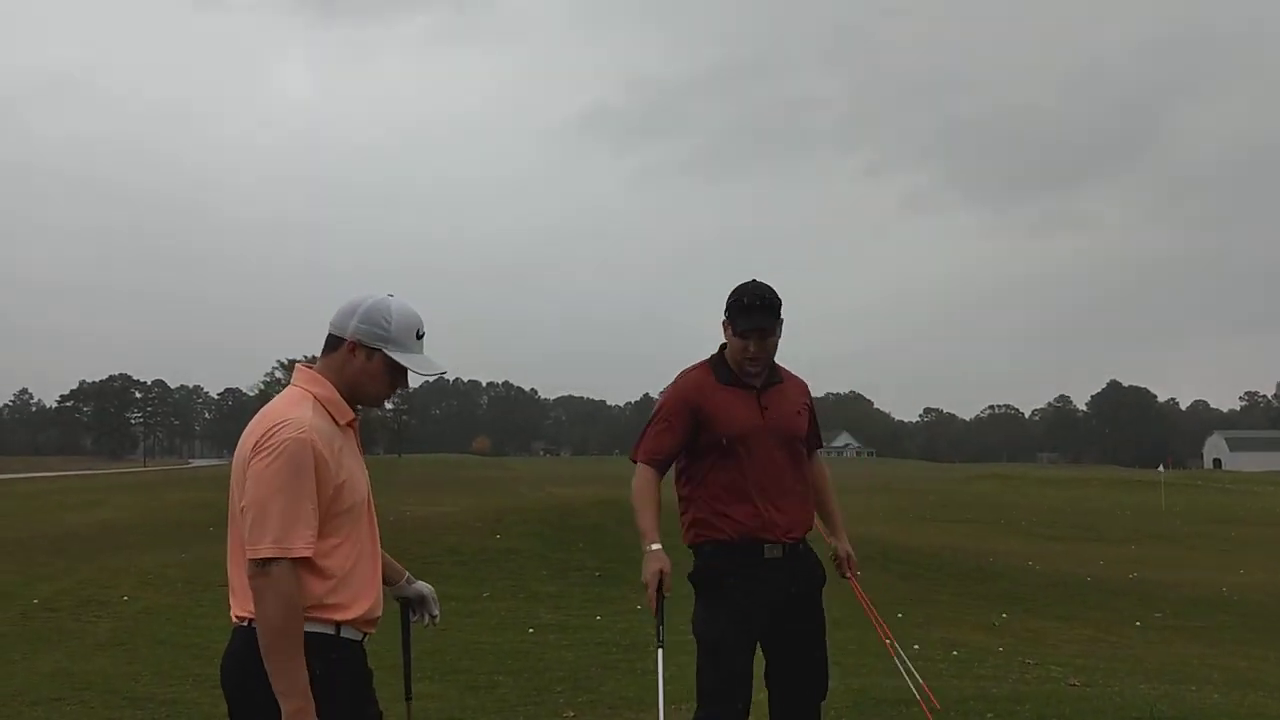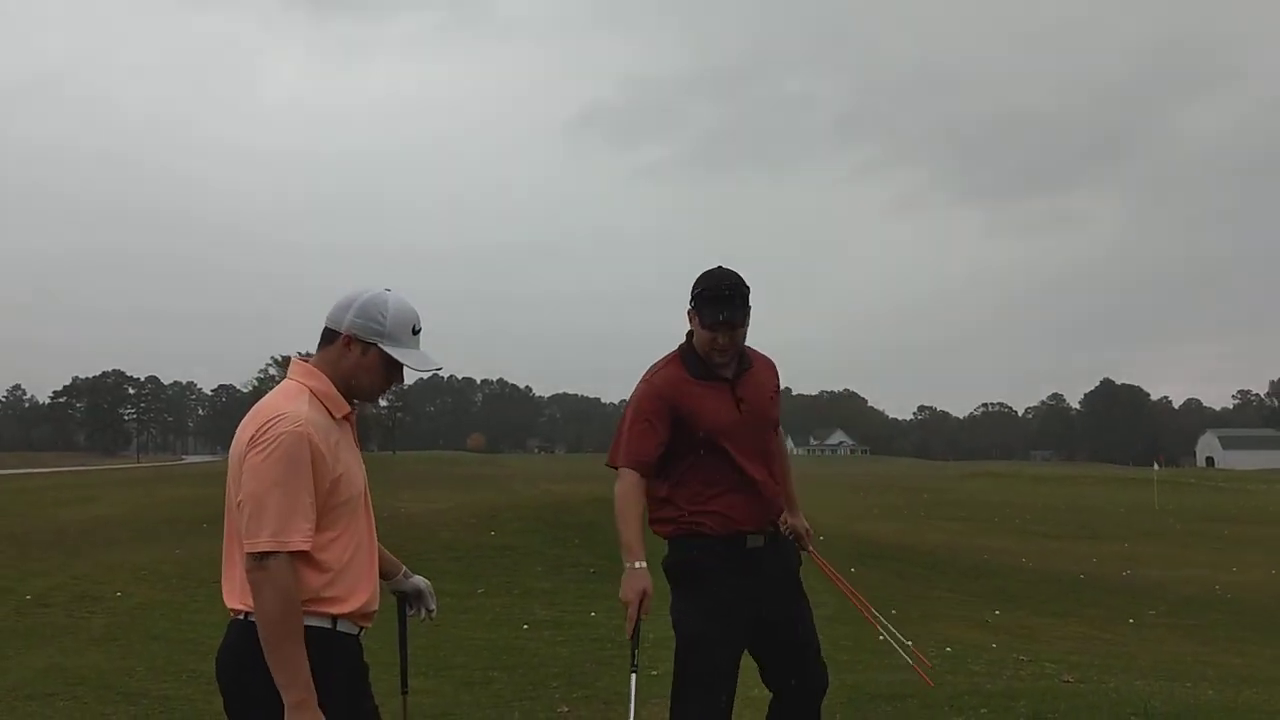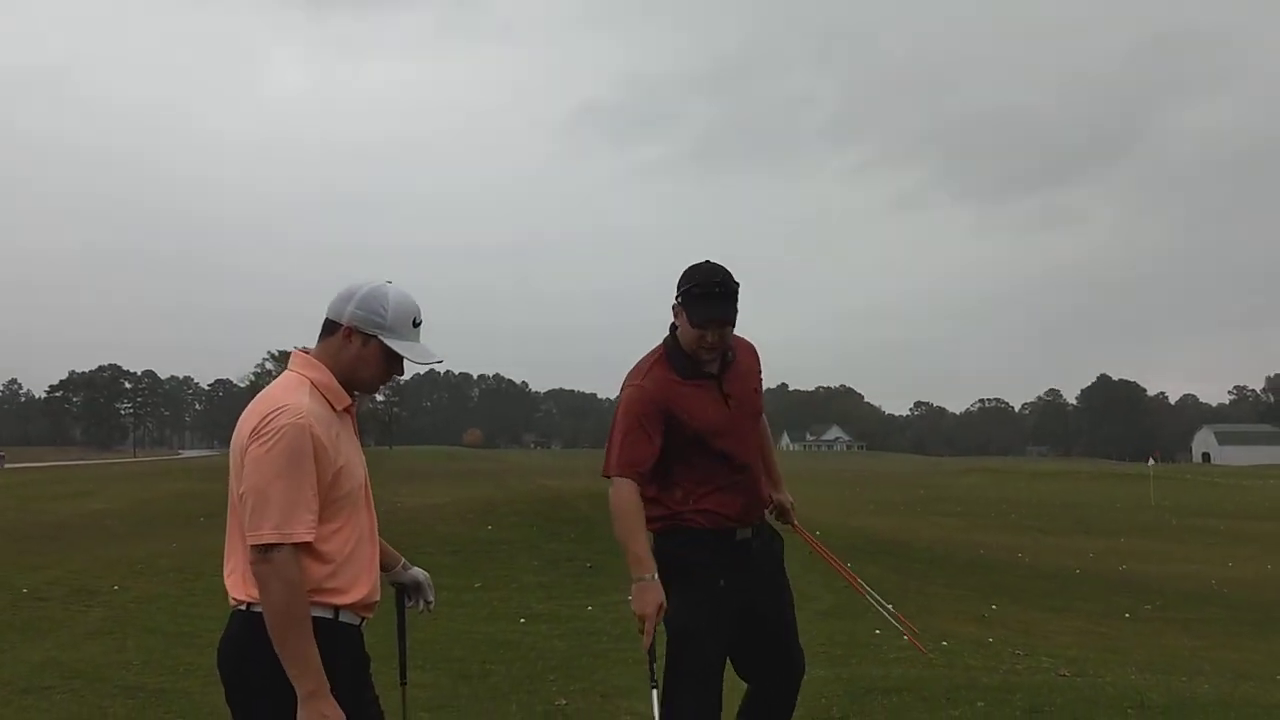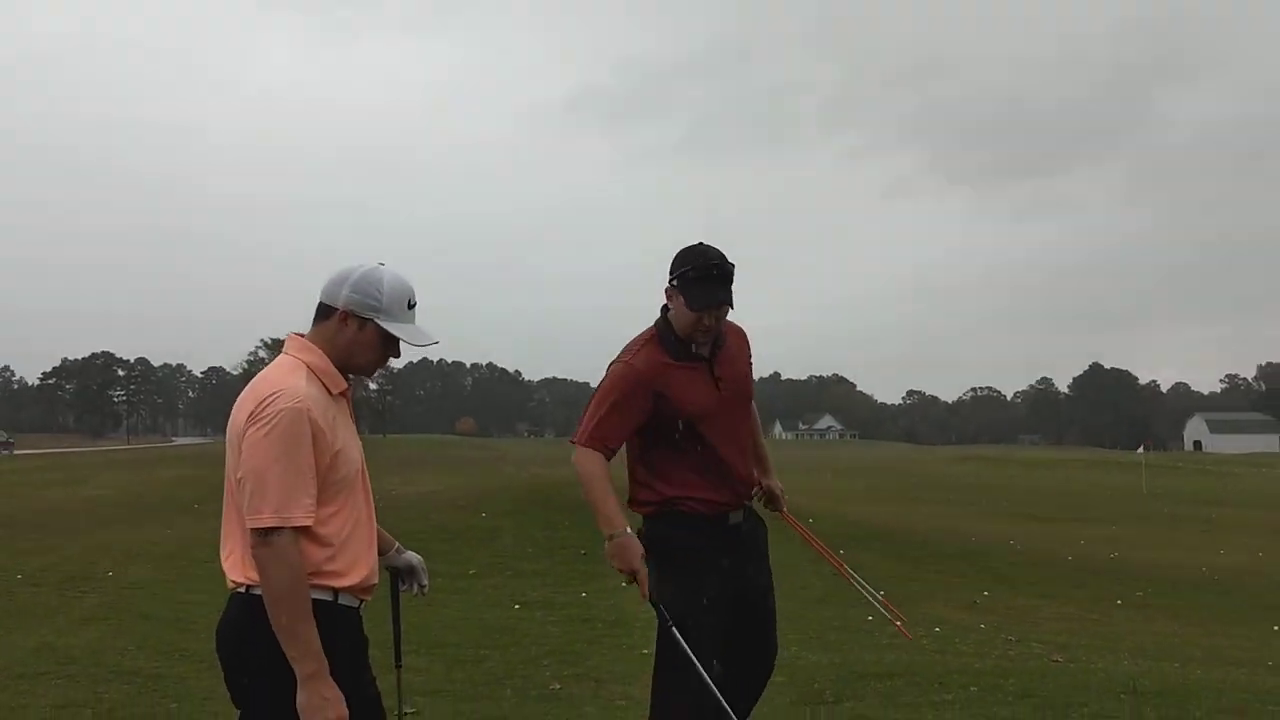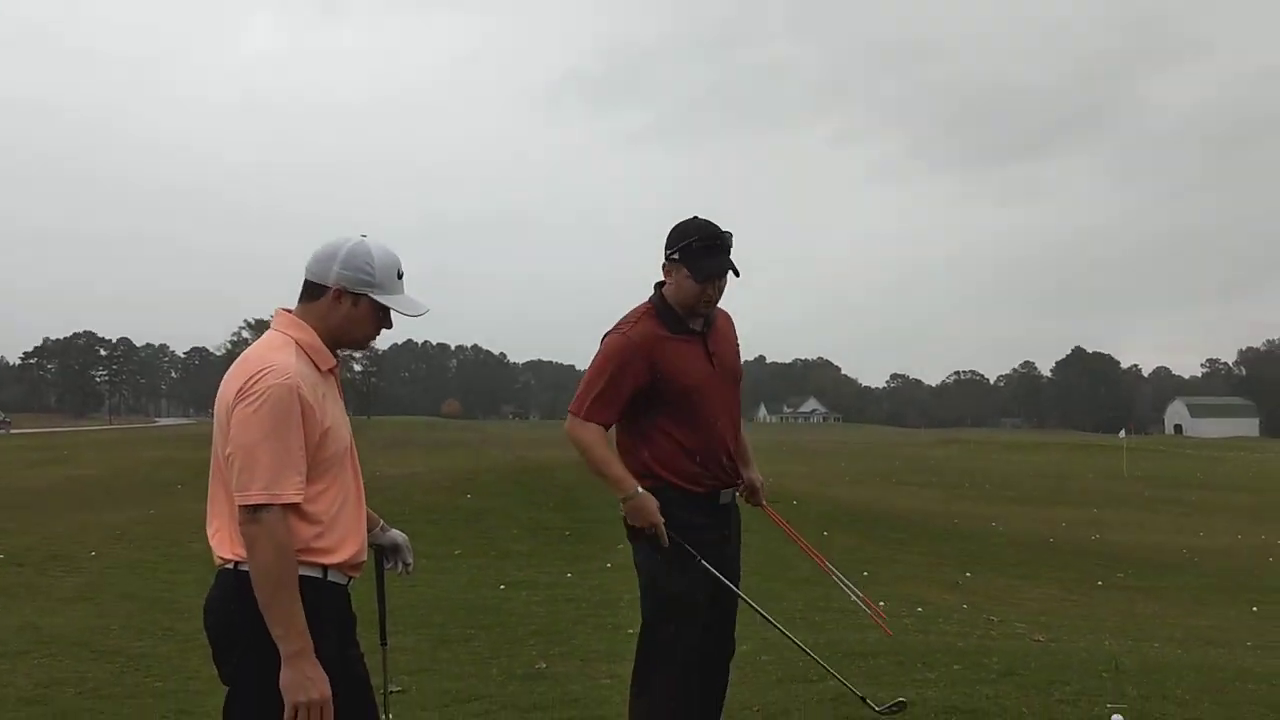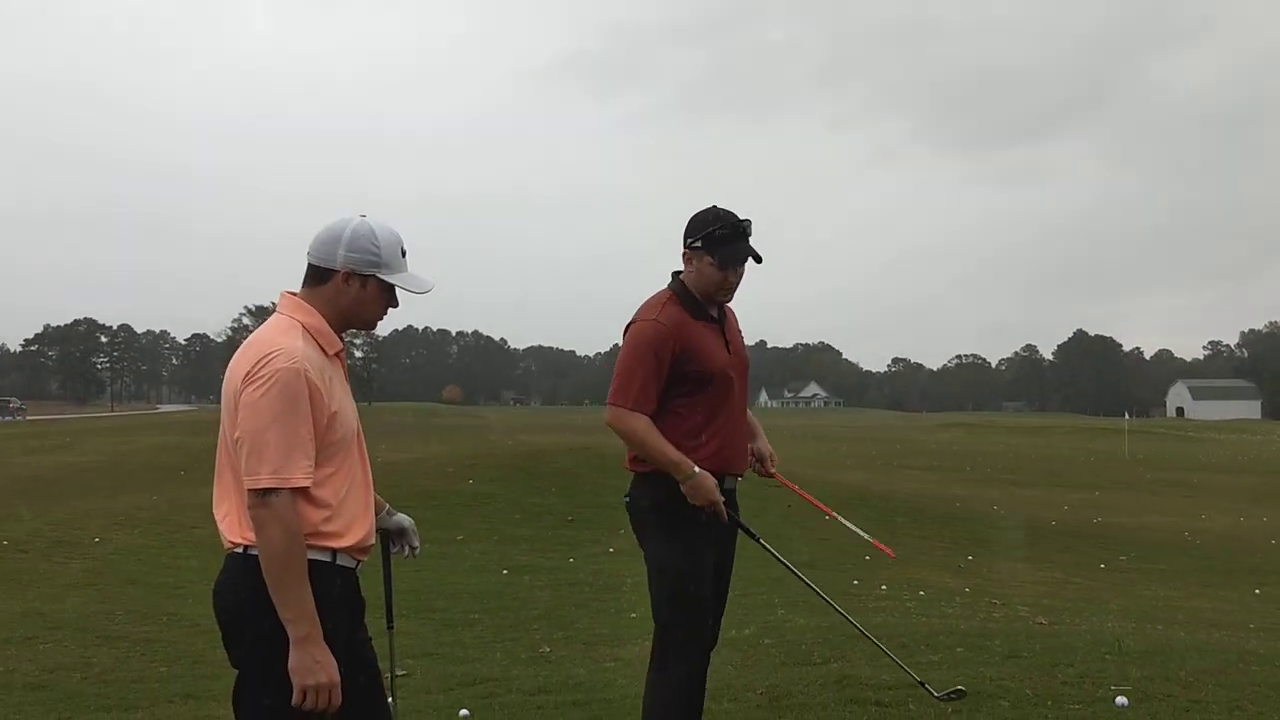
dt=0.2s
person 1, frame 1
left shoulder: (796, 390)
right shoulder: (690, 390)
right elbow: (647, 469)
left wrist: (837, 532)
right wrist: (653, 547)
left hip: (794, 563)
right hip: (727, 567)
person 1, frame 2
left shoulder: (764, 370)
right shoulder: (662, 386)
right elbow: (629, 475)
left wrist: (792, 509)
right wrist: (636, 564)
left hip: (771, 551)
right hip: (706, 561)
left knee: (806, 679)
person 1, frame 3
left shoulder: (746, 357)
right shoulder: (650, 386)
right elbow: (624, 482)
left wrist: (776, 486)
right wrist: (644, 576)
left hip: (756, 541)
right hip: (693, 555)
left knee: (783, 670)
person 1, frame 4
left shoulder: (736, 341)
right shoulder: (639, 368)
right elbow: (587, 452)
left wrist: (765, 470)
right wrist: (617, 534)
left hip: (743, 525)
right hip: (681, 539)
left knee: (754, 659)
right knee: (686, 673)
person 1, frame 5
left shoulder: (722, 325)
right shoulder: (634, 338)
right elbow: (581, 424)
left wrist: (746, 463)
right wrist: (630, 494)
left hip: (720, 508)
right hip: (665, 516)
left knee: (713, 648)
right knee: (671, 654)
person 1, frame 6
left shoulder: (723, 317)
right shoulder: (659, 323)
right elbow: (623, 415)
left wrist: (754, 439)
right wrist: (689, 474)
left hip: (716, 498)
right hip: (672, 500)
left knee: (698, 634)
right knee: (685, 636)
person 2, frame 1
left shoulder: (333, 423)
right shoulder: (295, 431)
right elbow: (271, 574)
left wrist: (399, 579)
left hip: (330, 654)
right hip: (291, 665)
person 2, frame 2
left shoulder: (330, 417)
right shoulder: (291, 425)
right elbow: (269, 566)
left wrist: (396, 573)
left hip: (328, 648)
right hip: (287, 658)
person 2, frame 3
left shoulder: (331, 408)
right shoulder: (292, 417)
right elbow: (273, 559)
left wrist: (395, 565)
left hip: (330, 638)
right hip: (287, 647)
person 2, frame 4
left shoulder: (326, 391)
right shoulder: (289, 400)
right elbow: (273, 542)
left wrist: (390, 550)
right wrist: (312, 677)
left hip: (328, 621)
right hip: (285, 631)
person 2, frame 5
left shoulder: (312, 366)
right shoulder: (277, 376)
right elbow: (261, 520)
left wrist: (375, 528)
right wrist: (296, 655)
left hip: (316, 599)
right hip: (274, 609)
person 2, frame 6
left shoulder: (317, 349)
right shoulder: (284, 360)
right elbow: (269, 504)
left wrist: (381, 512)
right wrist: (304, 638)
left hip: (324, 582)
right hip: (283, 593)
